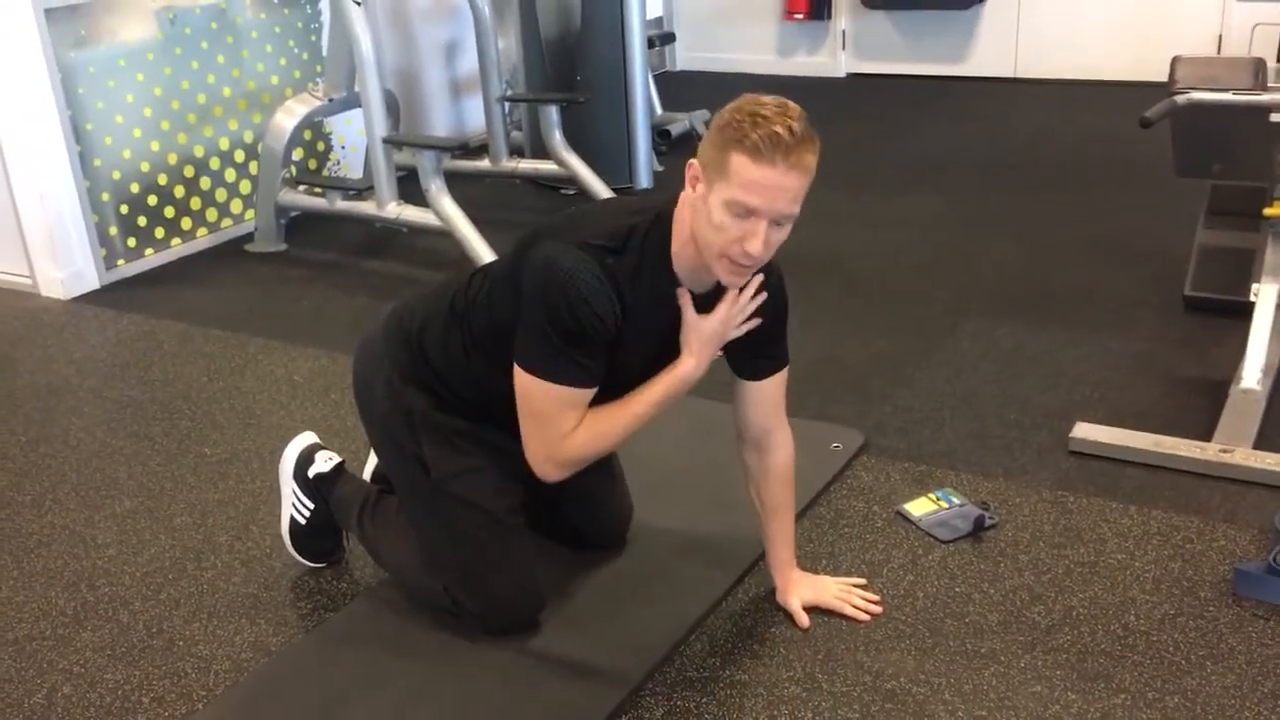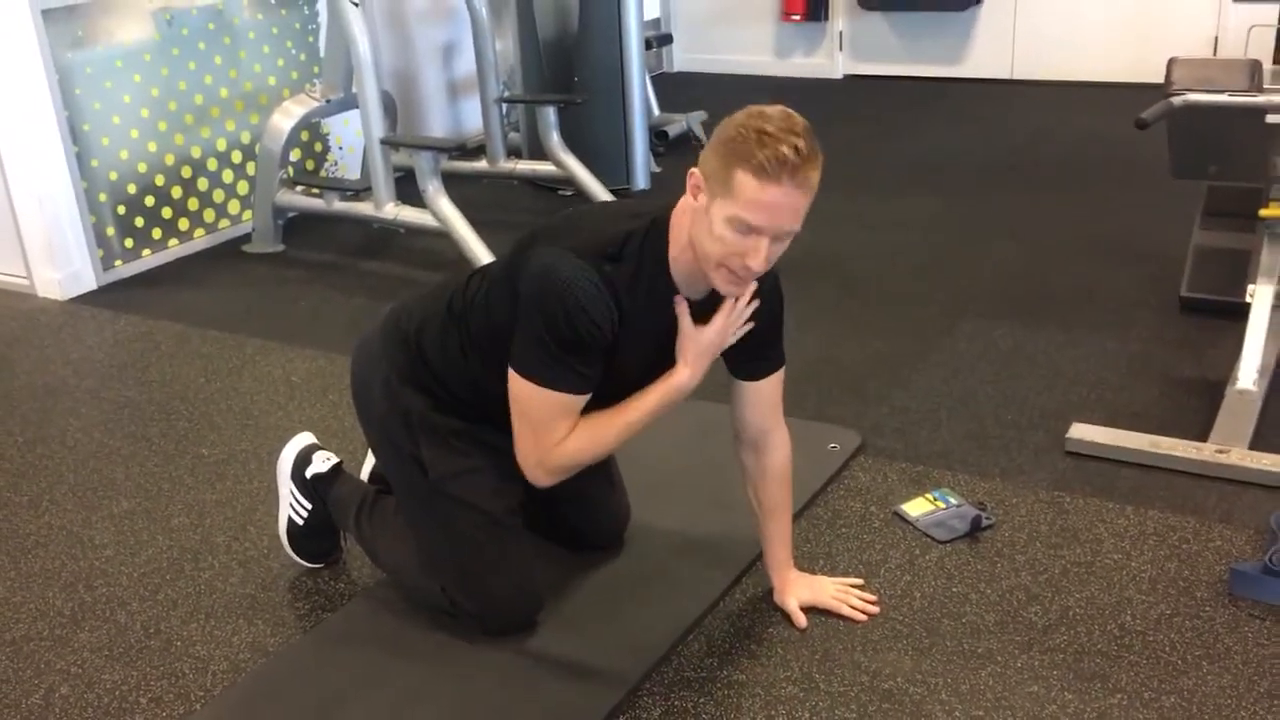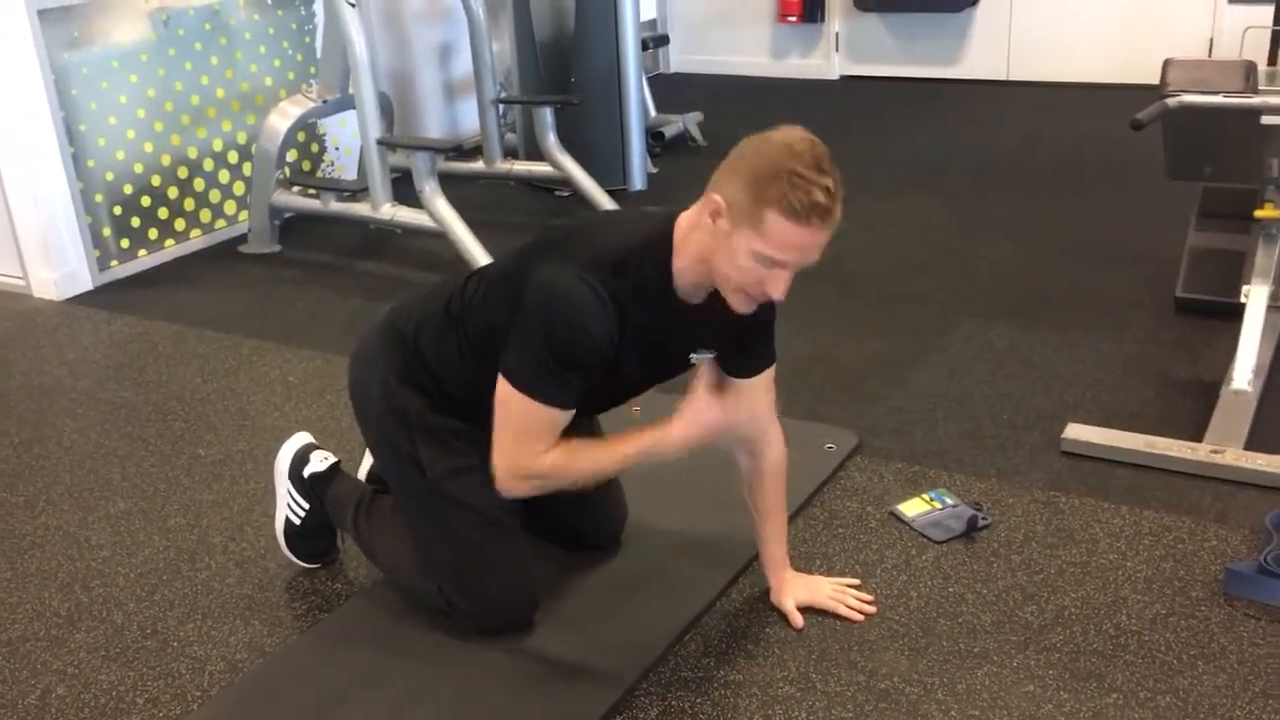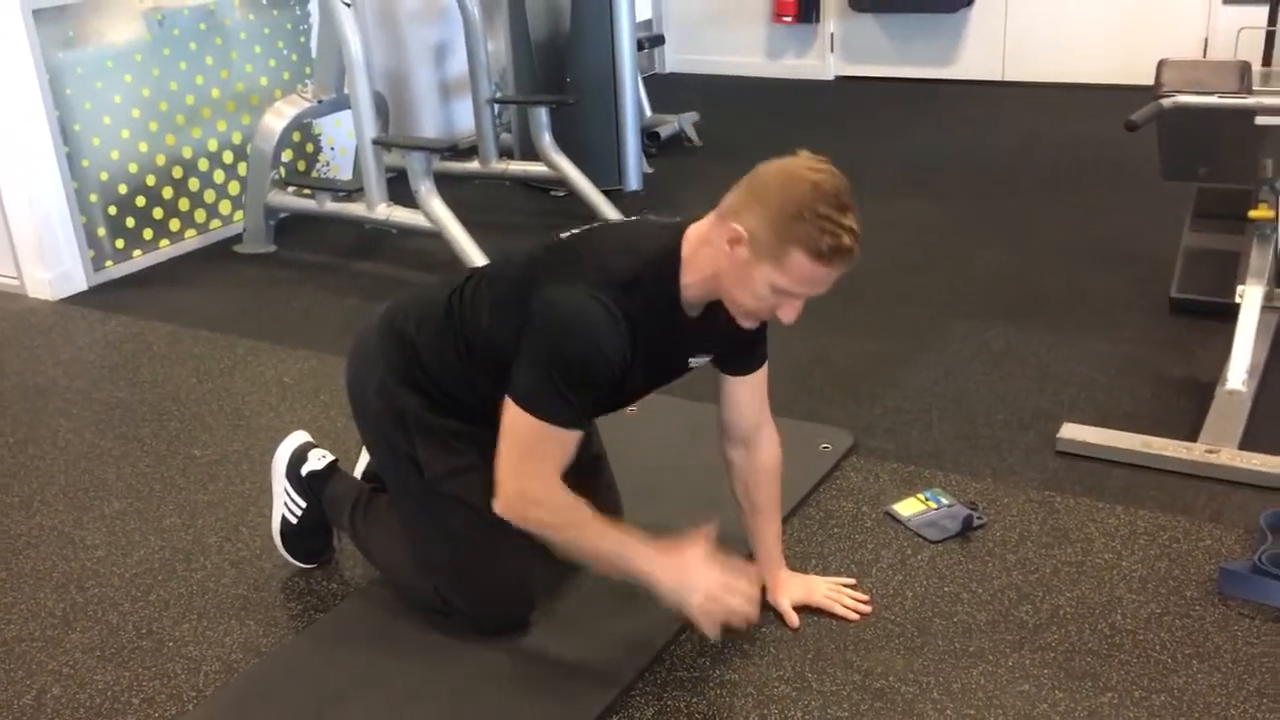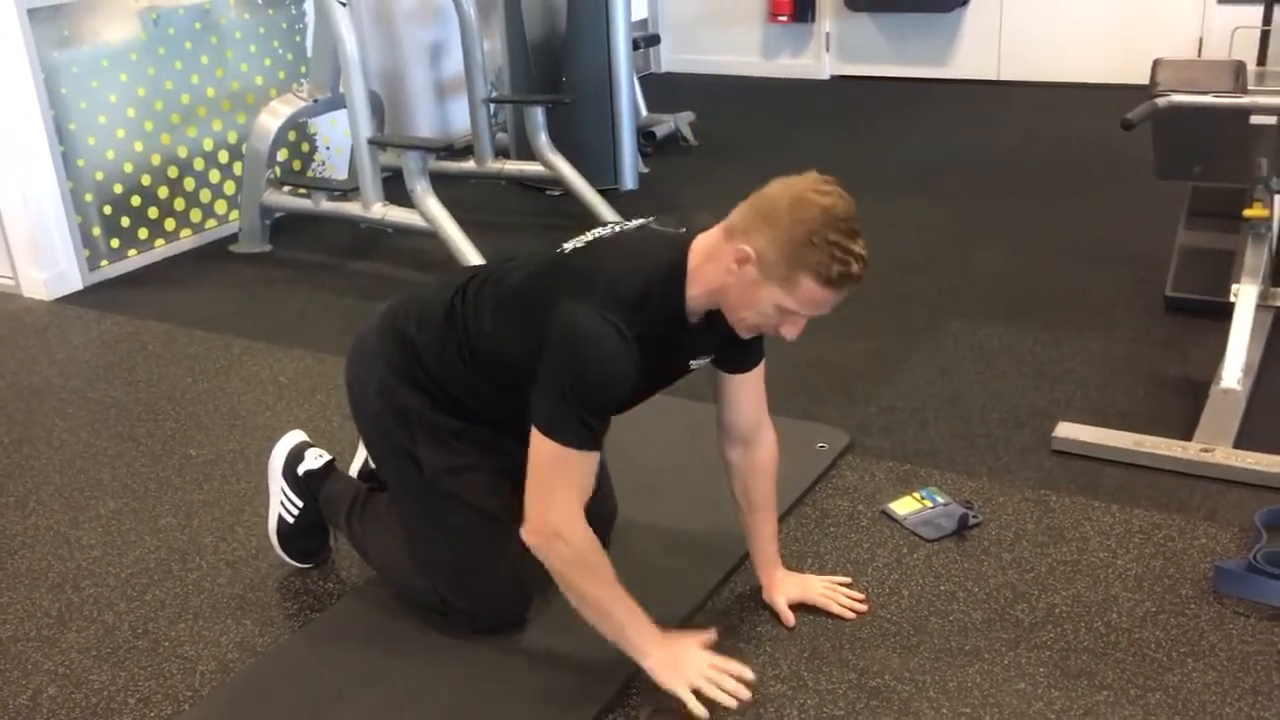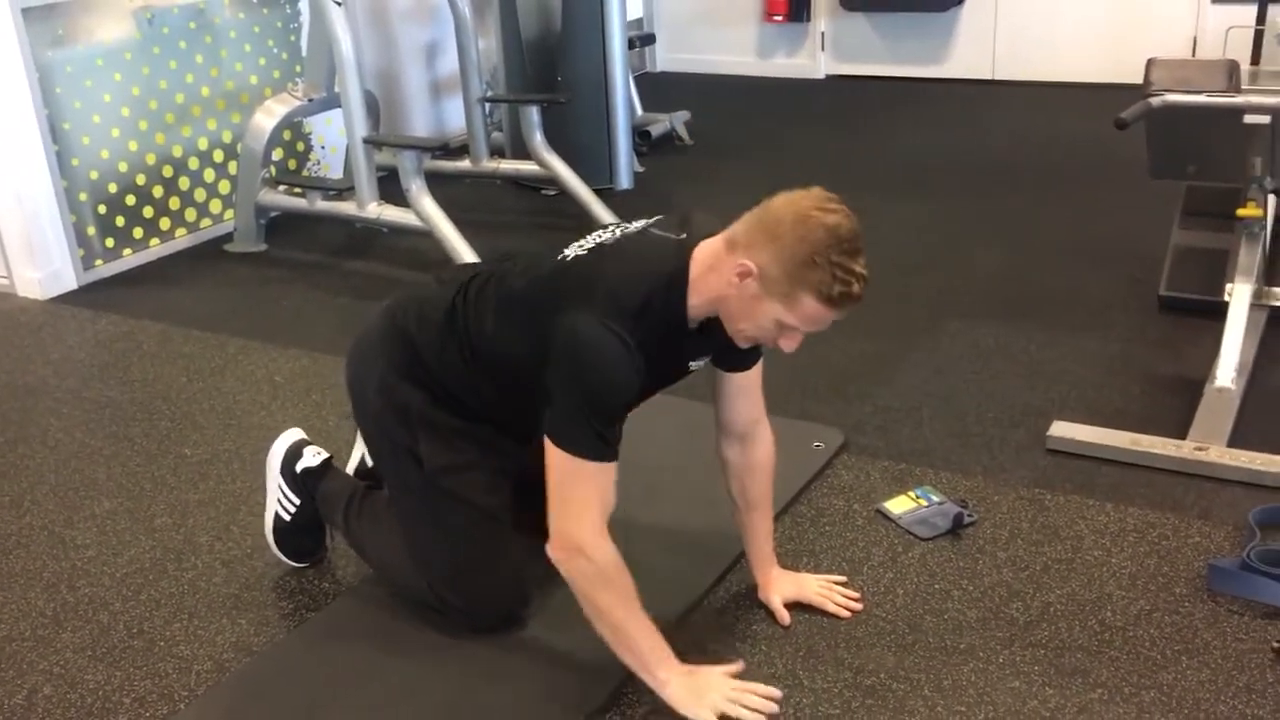
dt=0.1s
person 1, frame 1
left shoulder: (755, 285)
right shoulder: (577, 271)
left elbow: (765, 436)
right elbow: (552, 455)
left wrist: (786, 572)
right wrist: (690, 364)
left hip: (522, 383)
right hip: (419, 382)
left knee: (602, 530)
right knee: (504, 602)
left ankle: (458, 472)
right ankle: (331, 488)
person 1, frame 2
left shoulder: (751, 290)
right shoulder: (574, 277)
left elbow: (762, 437)
right elbow: (545, 461)
left wrist: (784, 572)
right wrist: (685, 374)
left hip: (519, 385)
right hip: (417, 385)
left knee: (600, 530)
right knee: (502, 603)
right ankle: (326, 487)
person 1, frame 3
left shoulder: (745, 289)
right shoulder: (578, 293)
left elbow: (757, 436)
right elbow: (519, 469)
left wrist: (779, 571)
right wrist: (676, 436)
left hip: (511, 381)
right hip: (414, 383)
left knee: (598, 525)
right knee: (498, 601)
left ankle: (442, 472)
right ankle: (328, 489)
person 1, frame 4
left shoulder: (744, 289)
right shoulder: (589, 311)
left elbow: (751, 436)
right elbow: (522, 494)
left wrist: (775, 571)
right wrist: (662, 567)
left hip: (503, 381)
right hip: (411, 383)
left knee: (595, 524)
right knee: (496, 602)
left ankle: (415, 477)
right ankle: (322, 486)
person 1, frame 5
left shoulder: (734, 276)
right shoulder: (600, 323)
left elbow: (748, 435)
right elbow: (546, 526)
left wrist: (772, 571)
right wrist: (653, 650)
left hip: (500, 380)
right hip: (409, 376)
left knee: (595, 518)
right knee: (489, 600)
right ankle: (321, 484)
person 1, frame 6
left shoulder: (733, 281)
right shoulder: (603, 332)
left elbow: (745, 433)
right elbow: (571, 542)
left wrist: (767, 569)
left hip: (501, 378)
right hip: (409, 375)
left knee: (590, 517)
right knee: (487, 598)
right ankle: (316, 481)
